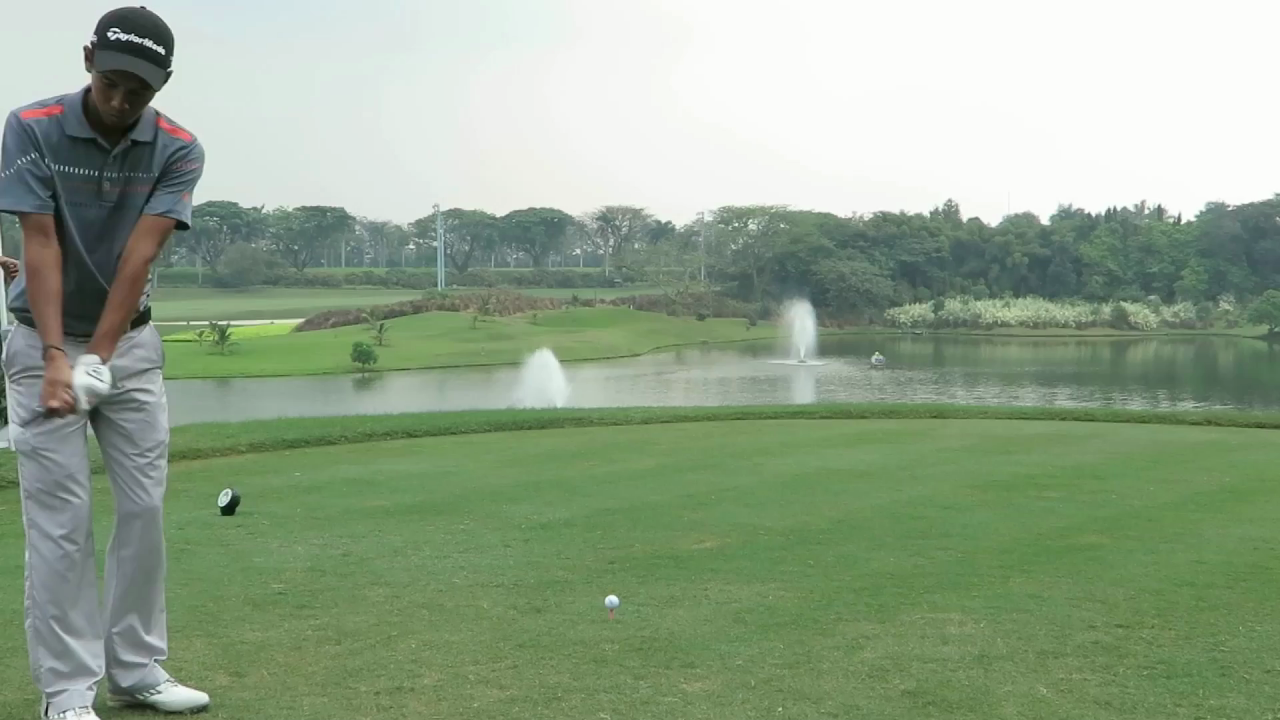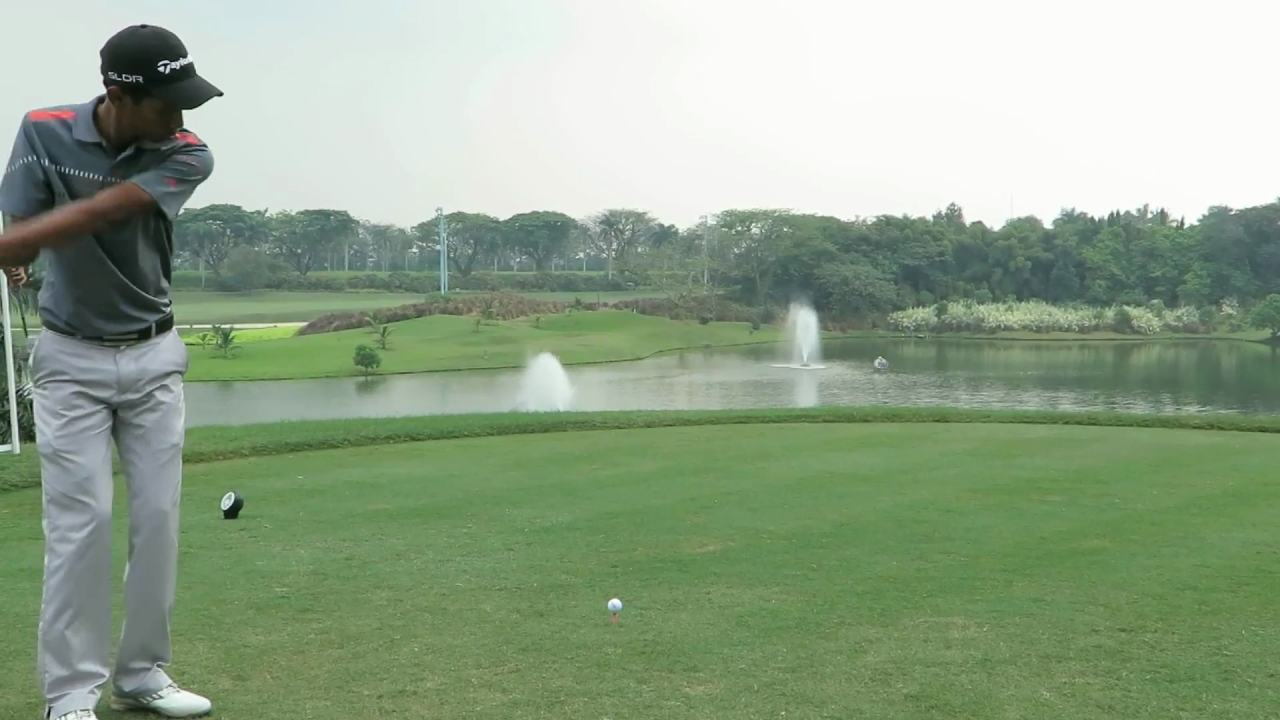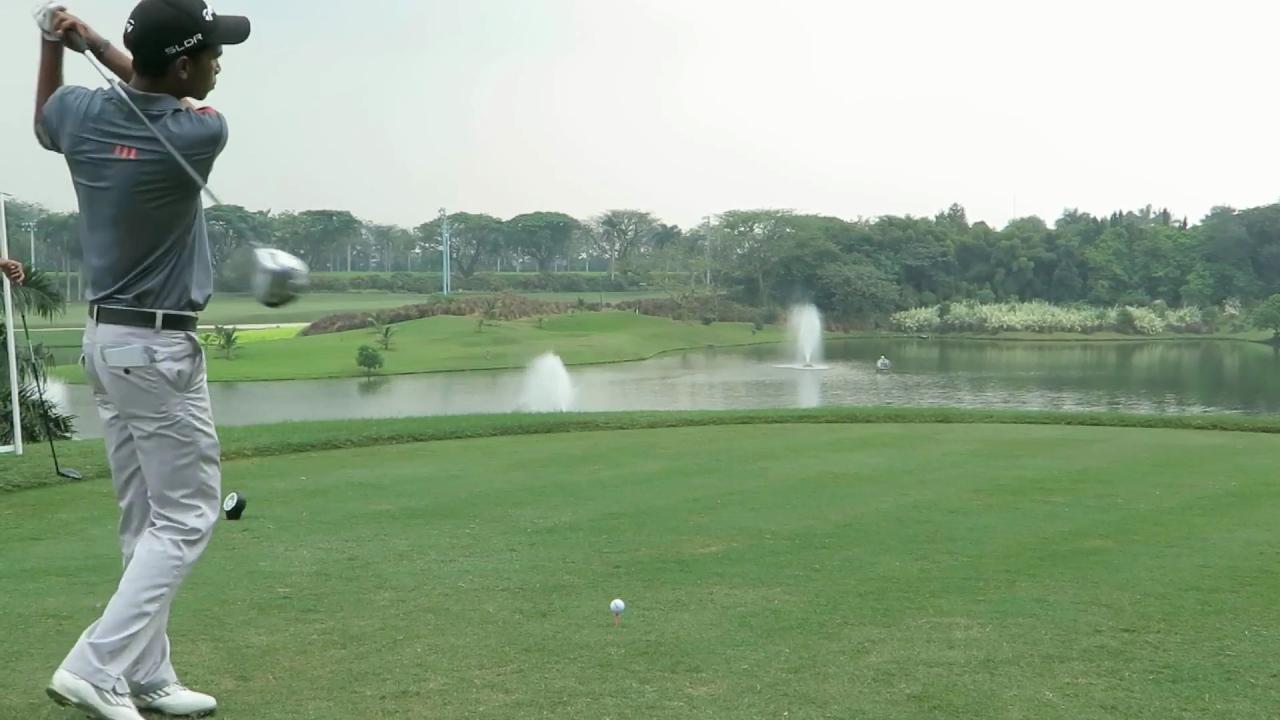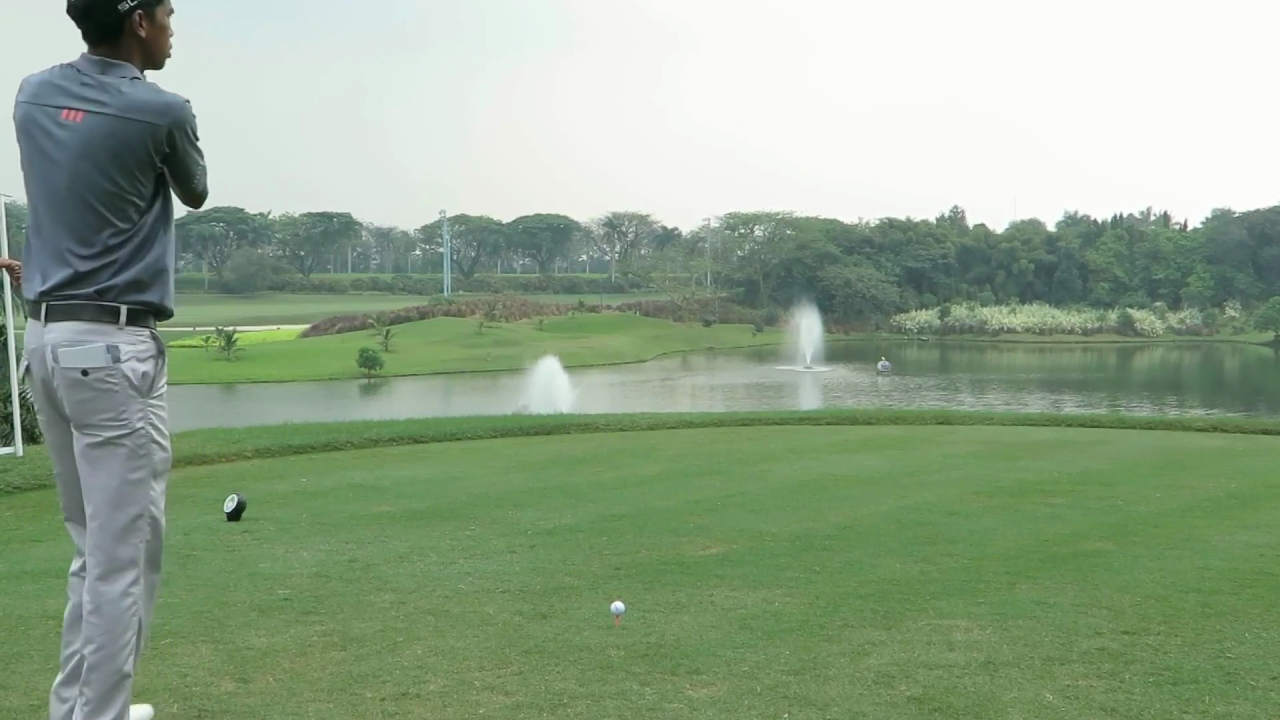
dt=0.7s
person 1, frame 1
left shoulder: (178, 152)
left elbow: (137, 256)
left wrist: (101, 358)
left hip: (130, 347)
left knee: (142, 510)
right knee: (61, 522)
person 1, frame 2
left shoulder: (188, 157)
left elbow: (92, 215)
left hip: (153, 355)
right hip: (70, 358)
left knee: (156, 517)
right knee: (82, 523)
person 1, frame 3
left shoulder: (76, 110)
right shoulder: (202, 133)
left elbow: (40, 124)
left hip: (105, 338)
right hip: (159, 348)
left knee: (146, 520)
right knee: (184, 521)
person 1, frame 4
left shoulder: (34, 94)
right shoulder: (163, 112)
right elbow: (196, 197)
left hip: (45, 338)
right hip: (114, 347)
left knee: (96, 543)
right knee: (124, 550)
